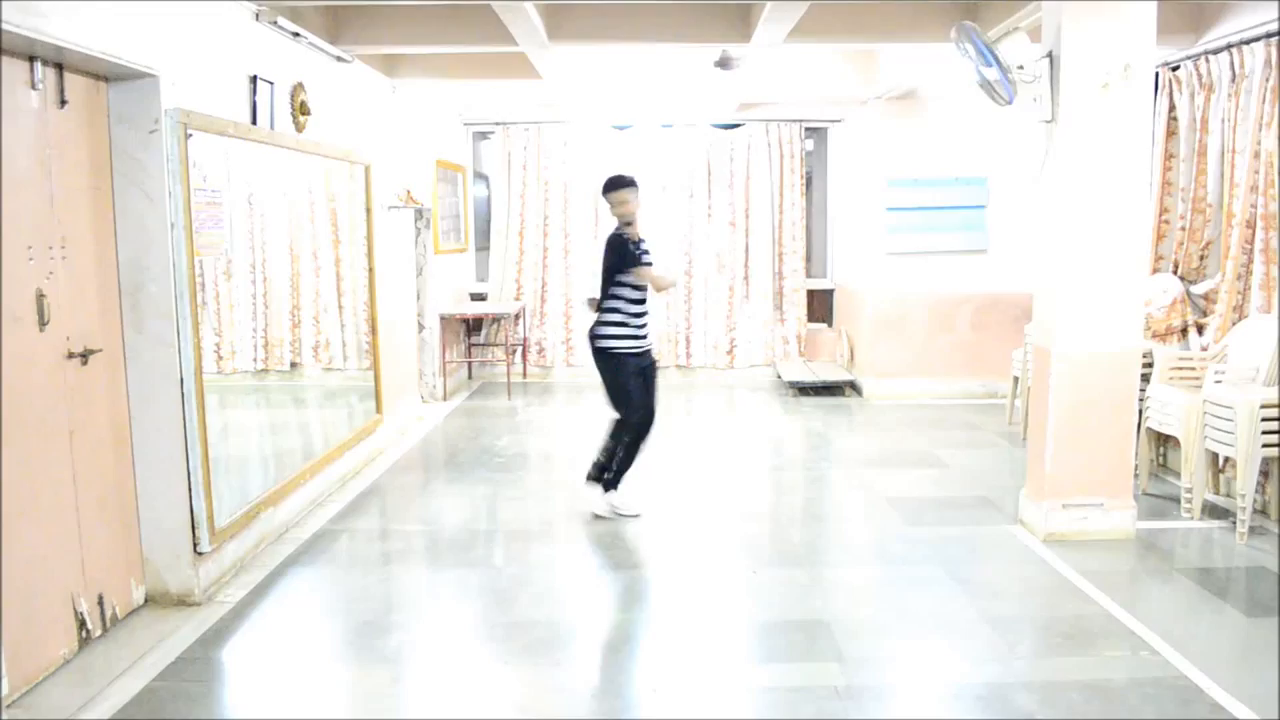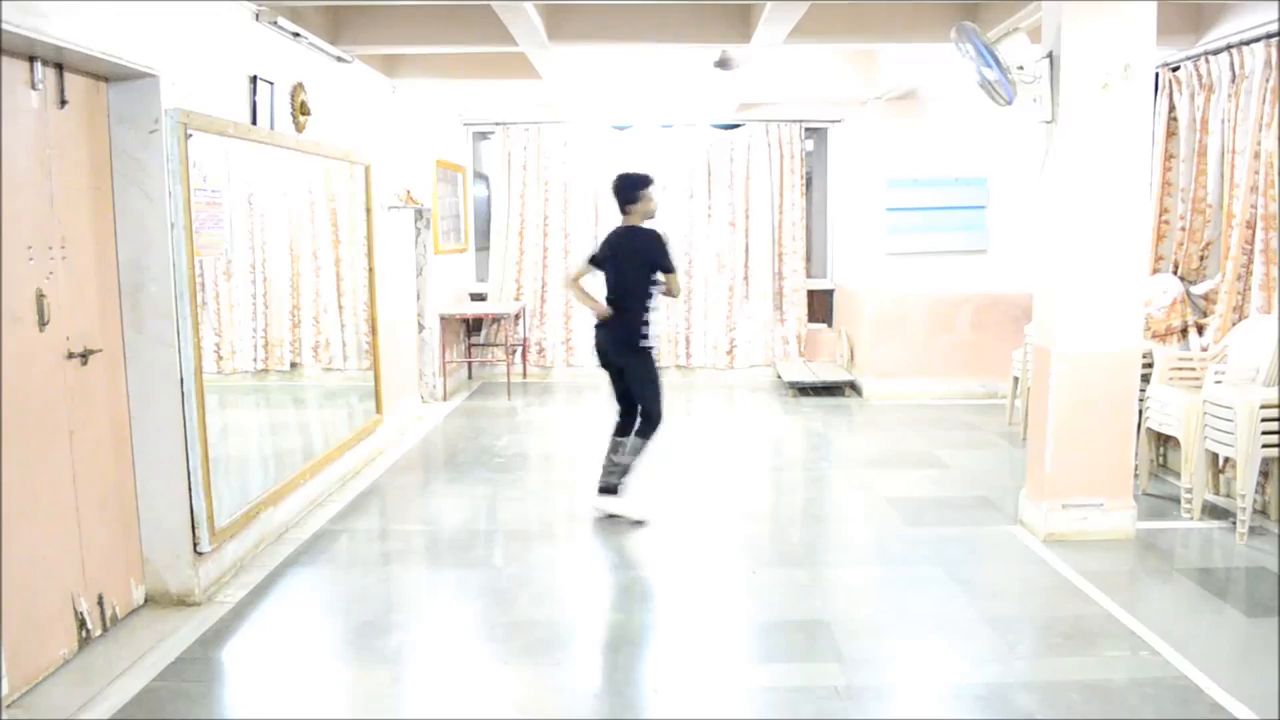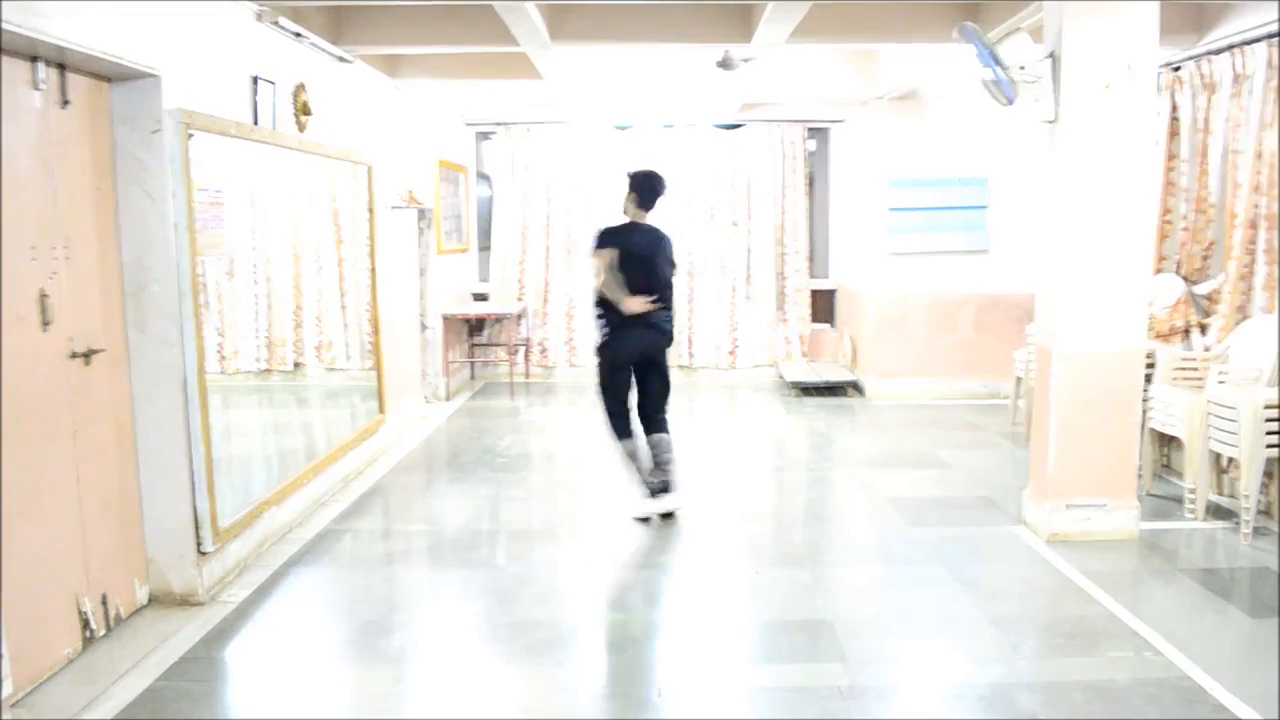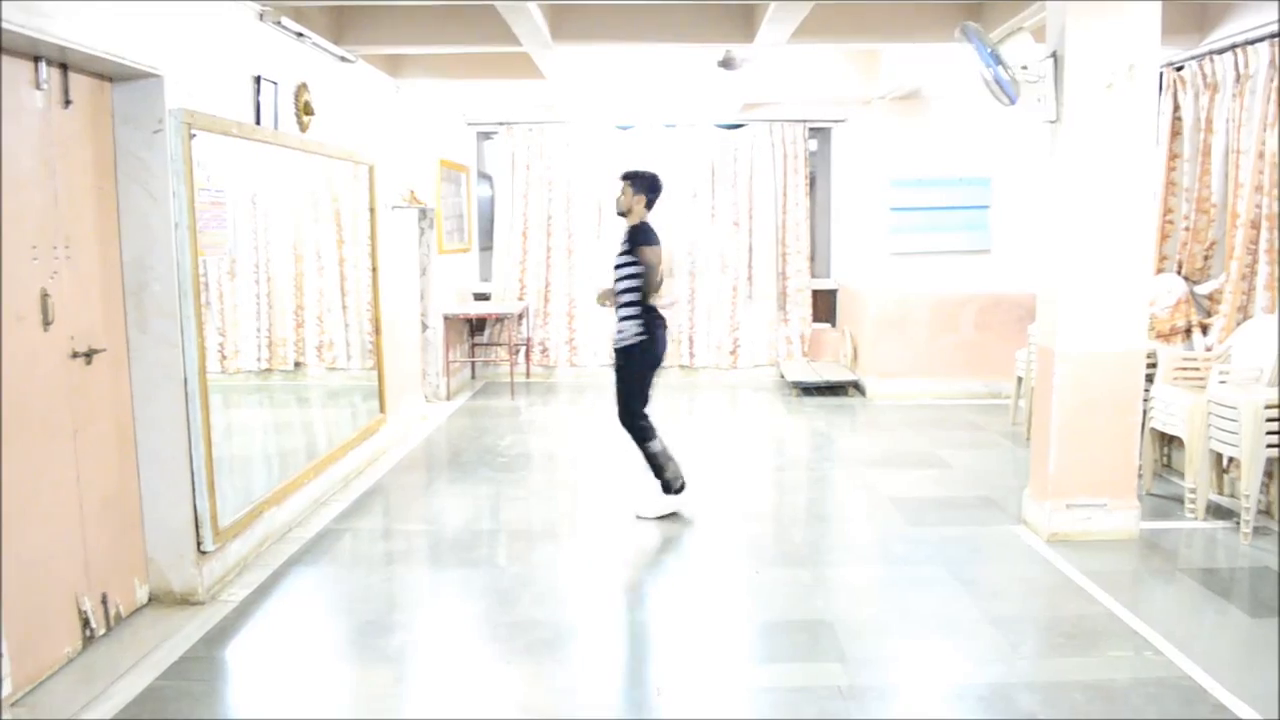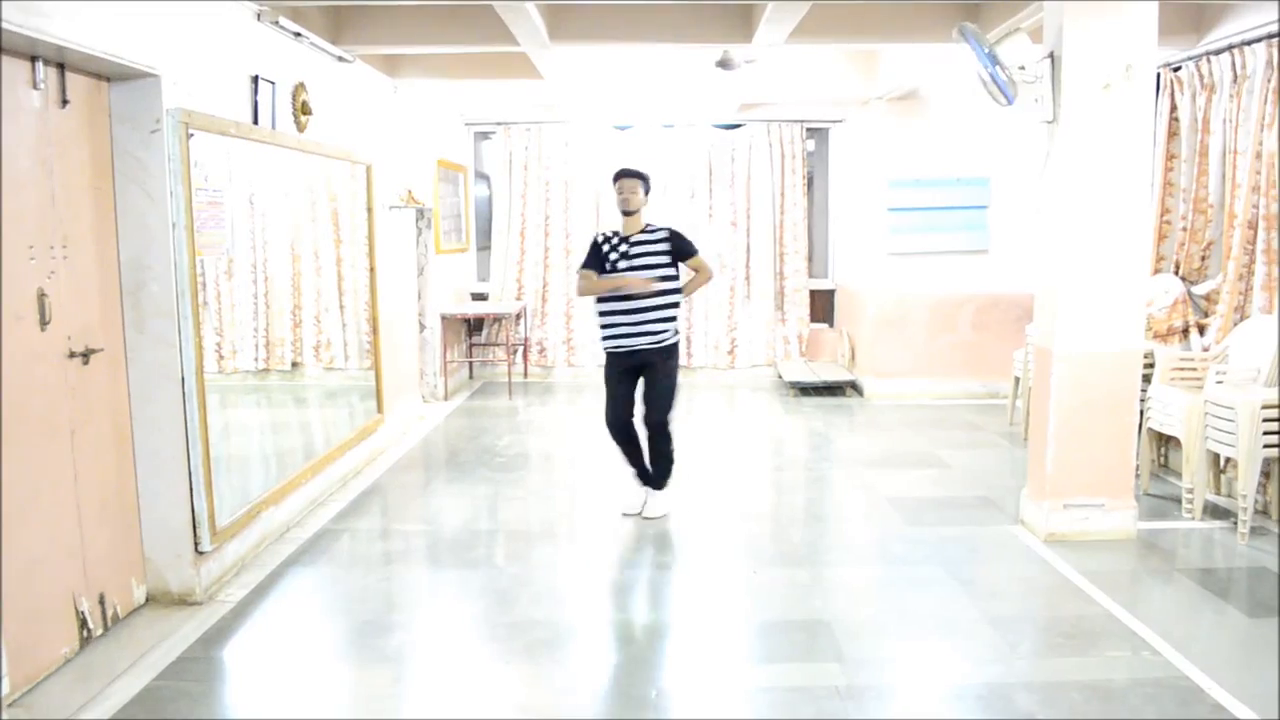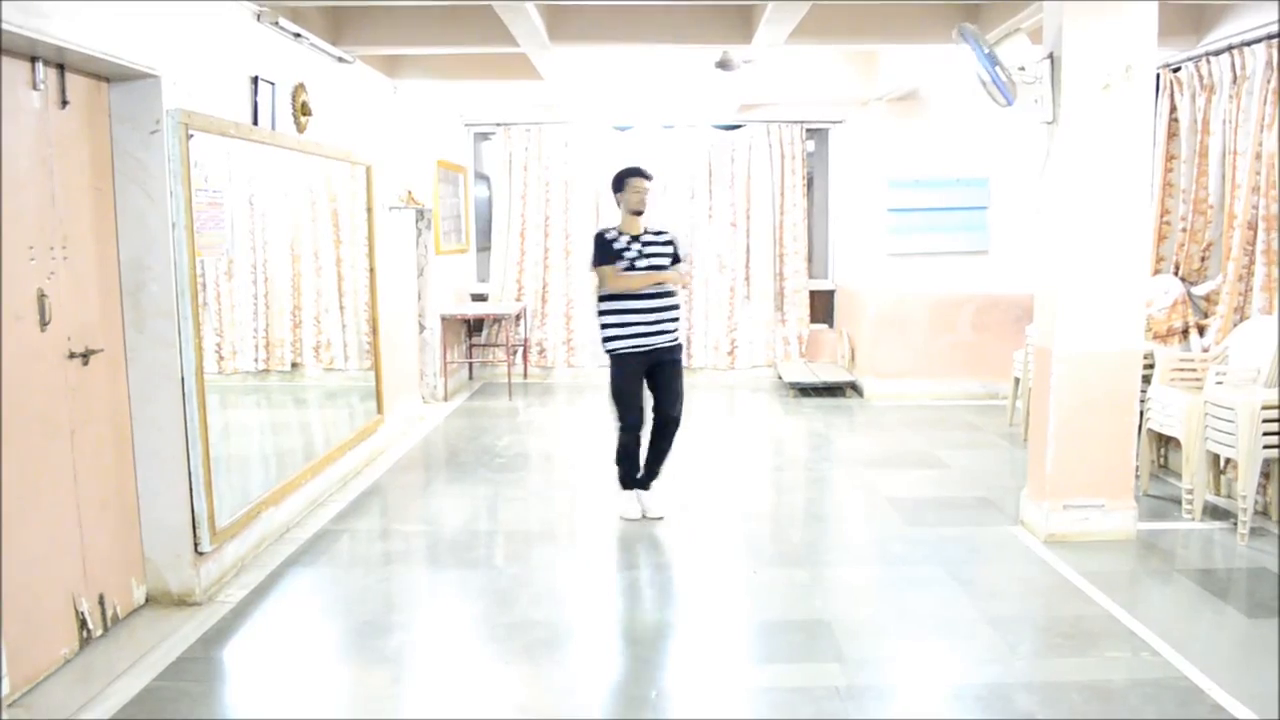
dt=0.1s
person 1, frame 1
left shoulder: (635, 242)
right shoulder: (618, 242)
right elbow: (651, 280)
right wrist: (666, 281)
left hip: (634, 348)
right hip: (613, 346)
left knee: (641, 417)
right knee: (633, 418)
left ankle: (610, 489)
right ankle: (596, 481)
person 1, frame 2
left shoulder: (611, 241)
right shoulder: (652, 240)
left elbow: (573, 281)
right elbow: (673, 290)
left wrist: (596, 306)
right wrist: (656, 283)
left hip: (611, 342)
right hip: (632, 344)
left knee: (629, 414)
right knee: (650, 416)
right ankle: (610, 489)
person 1, frame 3
left shoulder: (610, 236)
right shoulder: (662, 240)
left elbow: (601, 273)
left wrist: (622, 299)
left hip: (618, 339)
right hip: (657, 335)
left knee: (618, 414)
right knee: (655, 415)
left ankle: (657, 492)
person 1, frame 4
left shoulder: (638, 233)
right shoulder: (640, 235)
left elbow: (657, 263)
left wrist: (634, 294)
right wrist: (616, 293)
left hip: (639, 341)
right hip: (640, 340)
left knee: (632, 415)
right knee: (635, 413)
left ankle: (673, 489)
right ankle: (671, 487)
person 1, frame 5
left shoulder: (667, 237)
right shoulder: (602, 243)
left elbow: (705, 272)
right elbow: (583, 286)
left wrist: (673, 297)
right wrist: (625, 283)
left hip: (662, 346)
right hip: (621, 349)
left knee: (657, 418)
right knee: (617, 420)
left ankle: (659, 488)
right ankle: (645, 480)
person 1, frame 6
left shoulder: (663, 240)
right shoulder: (605, 240)
right elbow: (612, 283)
left wrist: (668, 283)
right wrist: (662, 277)
left hip: (666, 346)
right hip: (626, 351)
left knee: (669, 417)
right knee: (632, 423)
left ankle: (644, 487)
right ankle: (627, 488)
